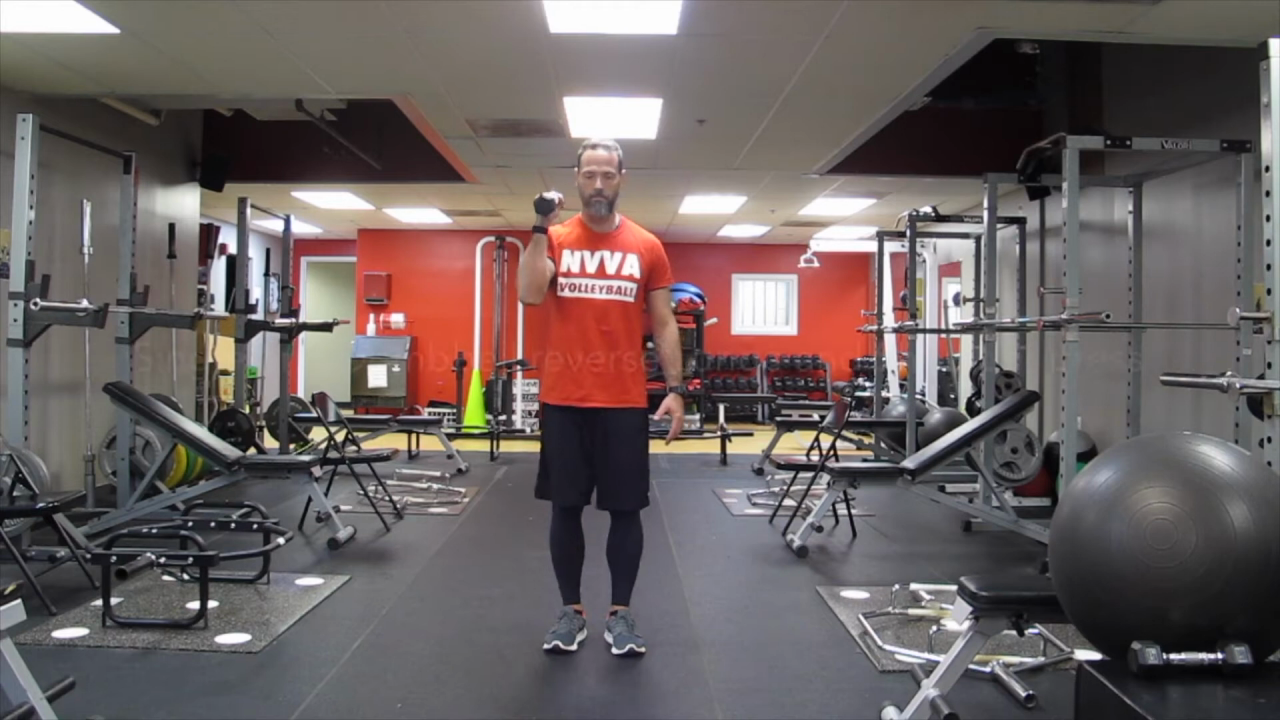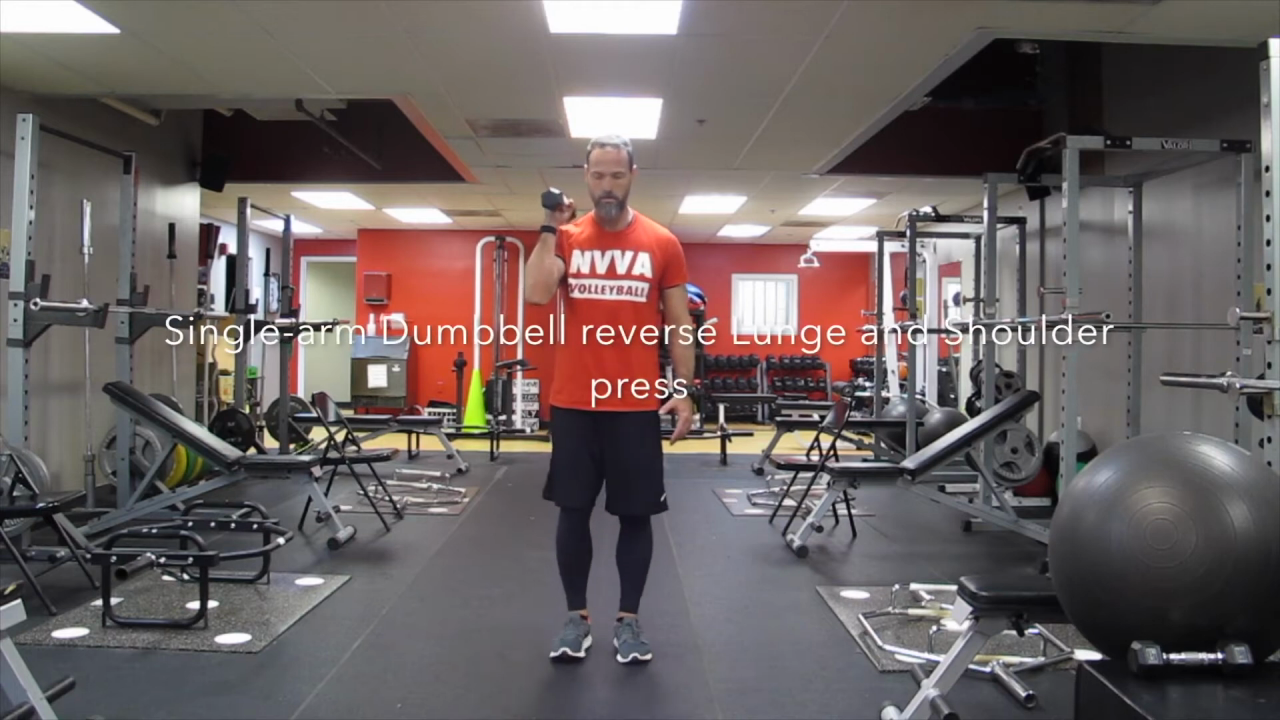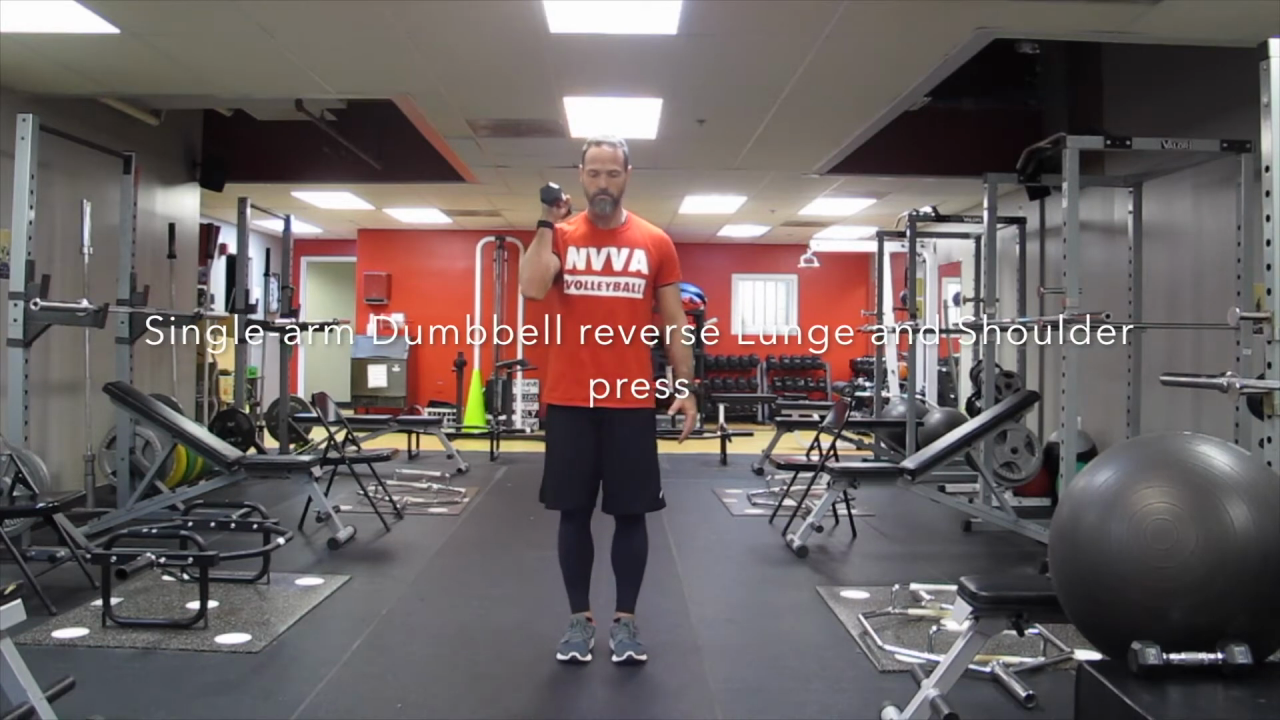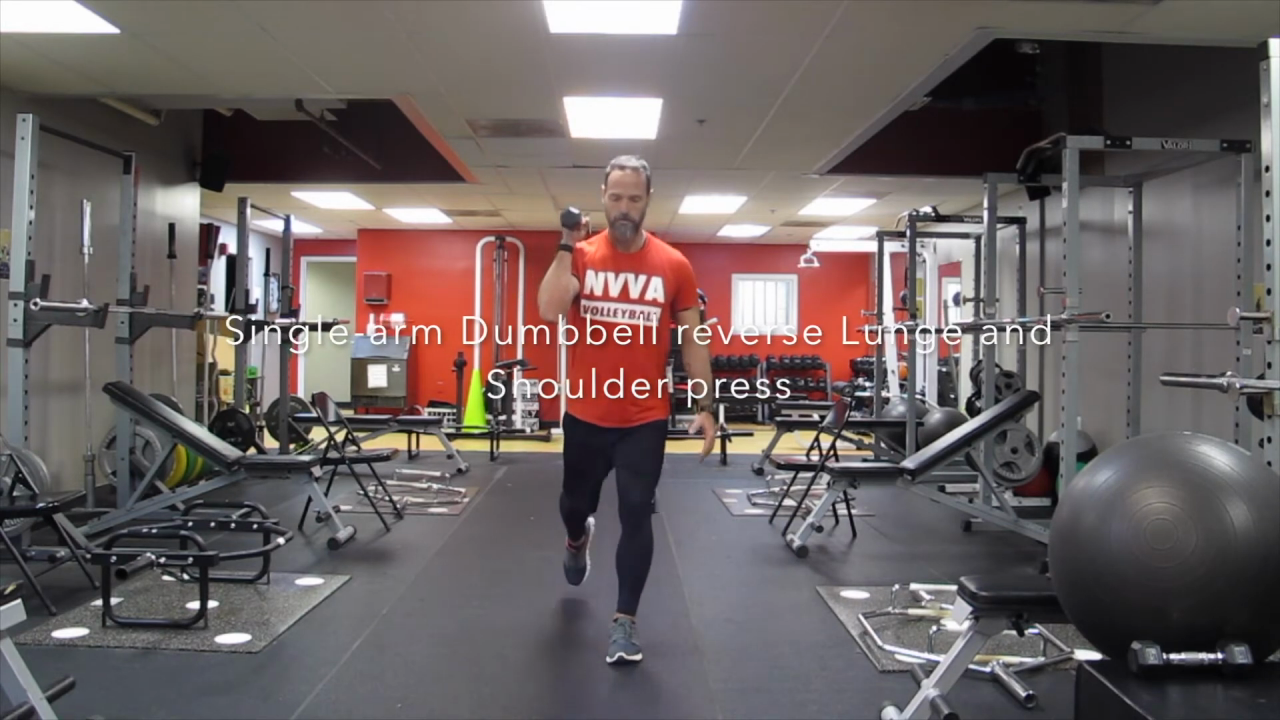
dt=1s
person 1, frame 1
left shoulder: (646, 247)
right shoulder: (554, 238)
left elbow: (663, 323)
right elbow: (529, 294)
left wrist: (675, 388)
right wrist: (541, 227)
left hip: (624, 401)
right hip: (563, 399)
left knee: (625, 508)
right knee: (565, 506)
left ankle: (620, 612)
right ankle: (571, 611)
person 1, frame 2
left shoulder: (662, 244)
right shoulder: (566, 237)
left elbow: (679, 323)
right elbow: (536, 294)
left wrist: (684, 390)
right wrist: (550, 228)
left hip: (637, 404)
right hip: (574, 402)
left knee: (635, 514)
right knee: (573, 510)
left ankle: (628, 619)
right ankle: (576, 617)
person 1, frame 3
left shoulder: (655, 242)
right shoulder: (559, 236)
left elbow: (674, 321)
right elbow: (531, 289)
left wrist: (685, 388)
right wrist: (548, 224)
left hip: (632, 401)
right hip: (568, 400)
left knee: (630, 513)
right knee: (573, 512)
left ankle: (625, 619)
right ankle: (580, 619)
person 1, frame 4
left shoulder: (674, 265)
right shoulder: (580, 255)
left elbow: (693, 342)
right elbow: (549, 312)
left wrist: (705, 406)
right wrist: (567, 247)
left hip: (644, 415)
right hip: (586, 410)
left knee: (635, 512)
right knee: (576, 502)
left ankle: (625, 622)
right ankle: (578, 541)
